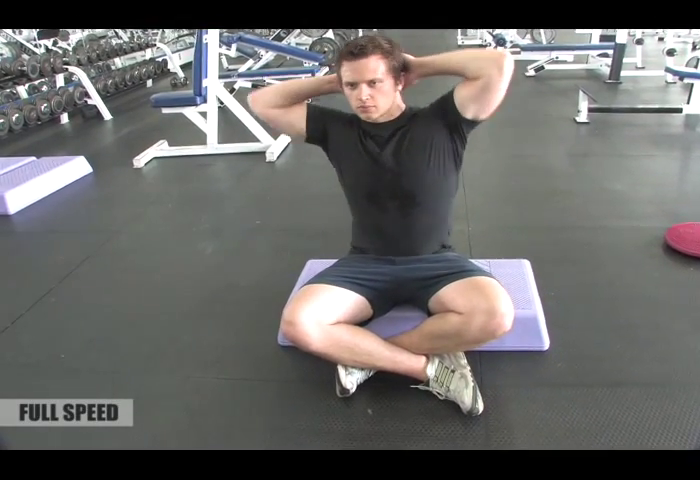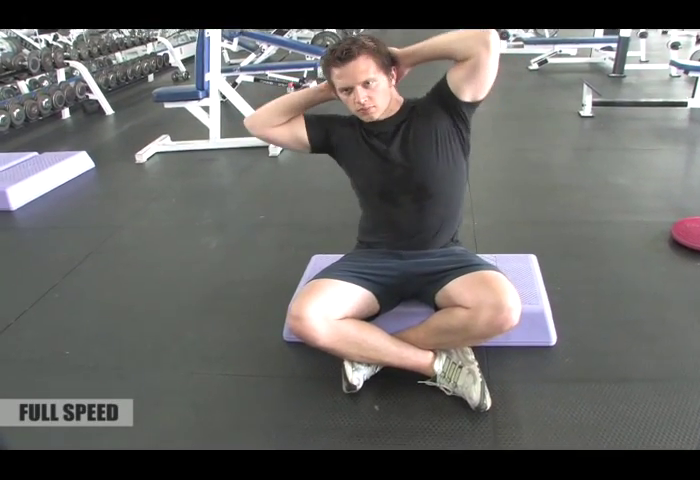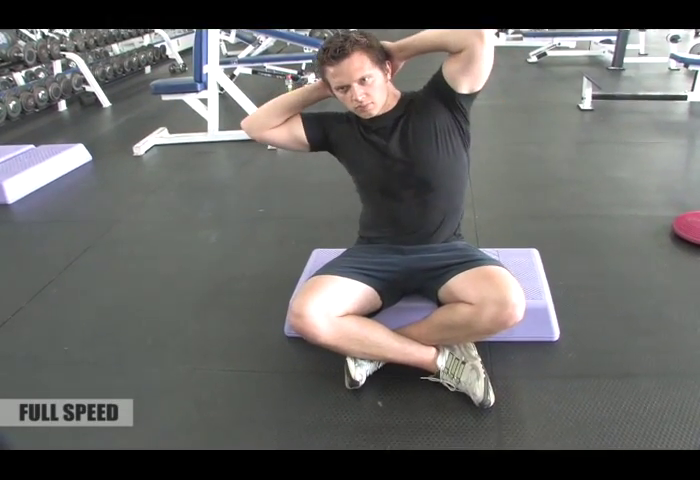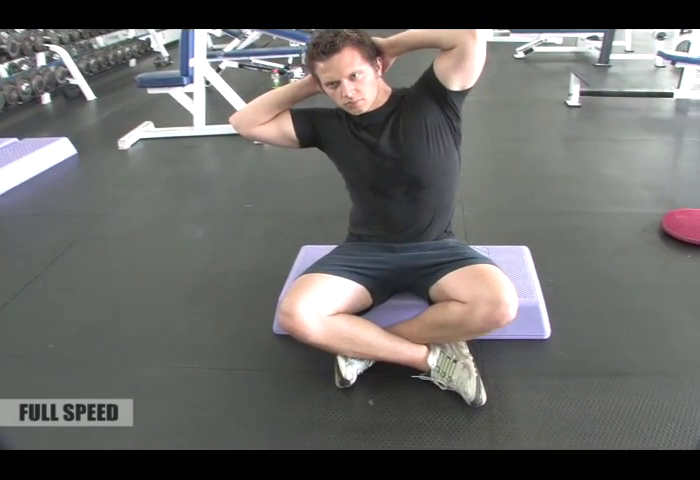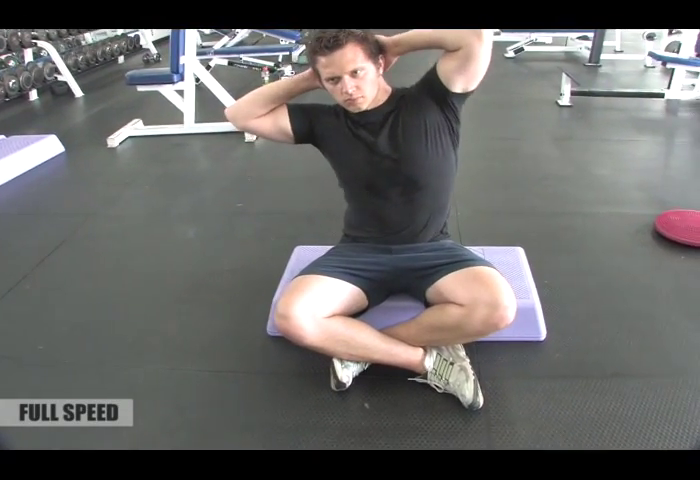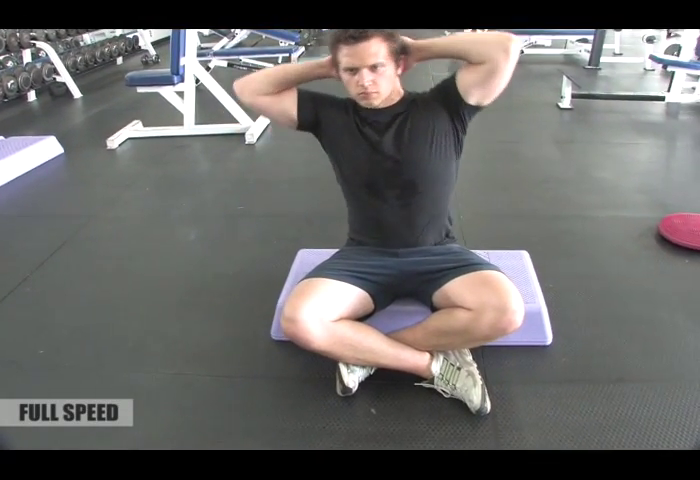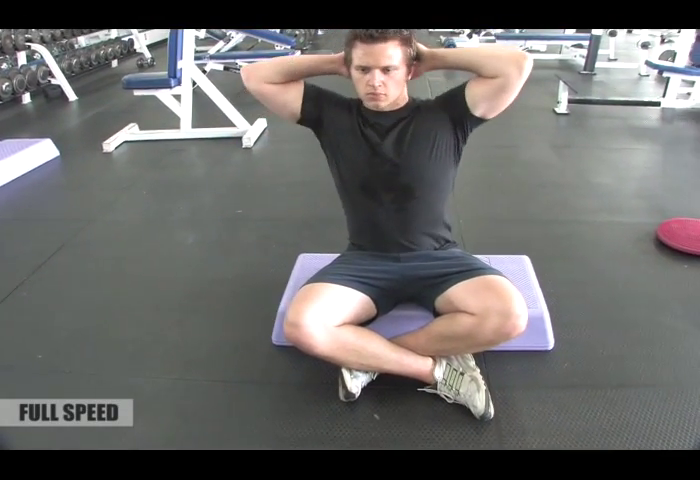
dt=0.2s
person 1, frame 1
left shoulder: (441, 123)
right shoulder: (337, 129)
left elbow: (499, 65)
right elbow: (260, 102)
left wrist: (421, 66)
right wrist: (328, 83)
left hip: (434, 263)
right hip: (366, 264)
left knee: (495, 315)
right knee: (298, 324)
left ankle: (365, 355)
right ankle: (429, 368)
person 1, frame 2
left shoulder: (442, 111)
right shoulder: (340, 132)
left elbow: (485, 42)
right elbow: (258, 124)
left wrist: (409, 55)
right wrist: (322, 92)
left hip: (442, 257)
right hip: (374, 259)
left knee: (502, 310)
right knee: (305, 320)
left ankle: (370, 351)
right ankle: (436, 364)
person 1, frame 3
left shoulder: (441, 104)
right shoulder: (338, 129)
left elbow: (479, 35)
right elbow: (256, 127)
left wrist: (402, 48)
right wrist: (317, 90)
left hip: (443, 251)
right hip: (375, 253)
left knee: (506, 305)
right knee: (306, 316)
left ankle: (373, 347)
right ankle: (439, 360)
person 1, frame 4
left shoulder: (432, 100)
right shoulder: (328, 125)
left elbow: (471, 34)
right elbow: (245, 122)
left wrist: (394, 44)
right wrist: (307, 85)
left hip: (434, 248)
right hip: (365, 251)
left knee: (499, 304)
right knee: (296, 315)
left ankle: (365, 345)
right ankle: (431, 358)
person 1, frame 5
left shoulder: (431, 102)
right shoulder: (324, 122)
left elbow: (477, 36)
right elbow: (240, 115)
left wrist: (397, 44)
right wrist: (306, 79)
left hip: (430, 250)
right hip: (360, 252)
left knee: (497, 307)
right knee: (292, 318)
left ankle: (359, 346)
right ankle: (427, 360)
person 1, frame 6
left shoulder: (441, 108)
right shoulder: (331, 115)
left elbow: (504, 49)
right elbow: (247, 90)
left wrist: (422, 48)
right wrist: (322, 66)
left hip: (436, 253)
right hip: (365, 255)
left knee: (506, 311)
right knee: (298, 321)
left ankle: (364, 350)
right ankle: (434, 364)
person 1, frame 7
left shoulder: (446, 115)
right shoulder: (332, 114)
left elbow: (517, 66)
right elbow: (255, 77)
left wrist: (434, 57)
right wrist: (332, 63)
left hip: (436, 258)
right hip: (365, 260)
left knee: (509, 315)
right knee: (301, 326)
left ankle: (366, 356)
right ankle: (437, 370)
